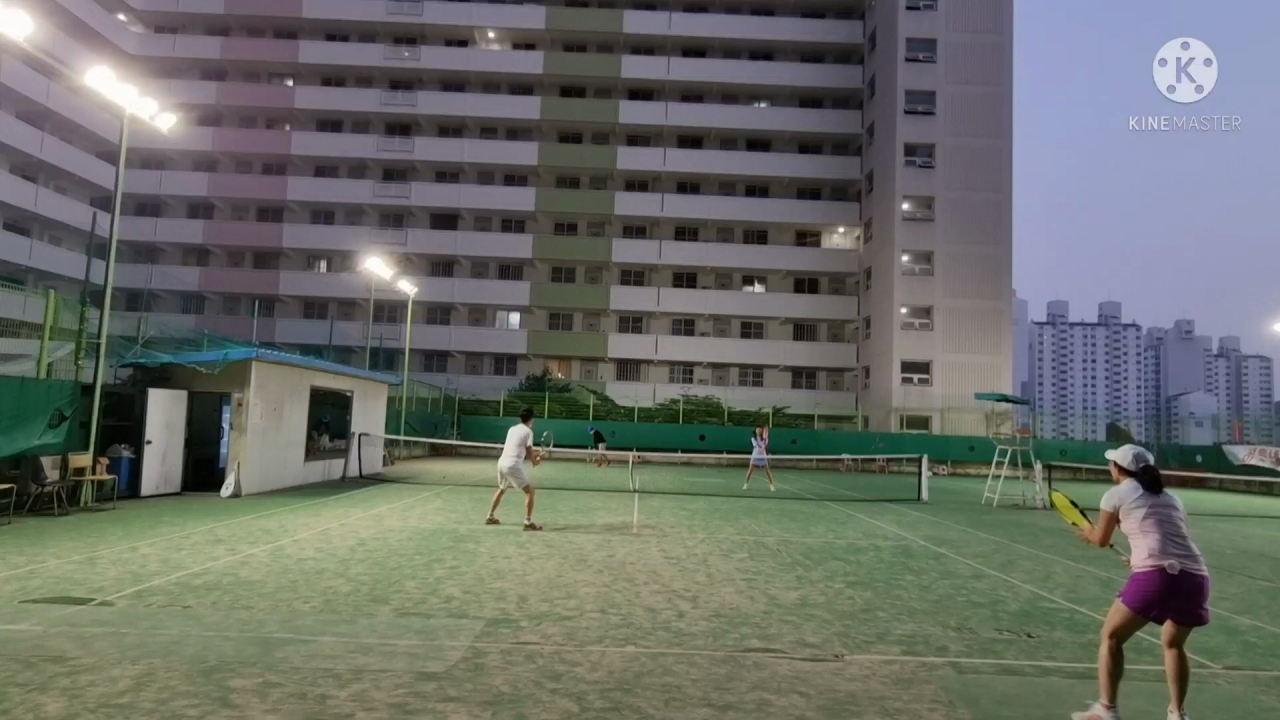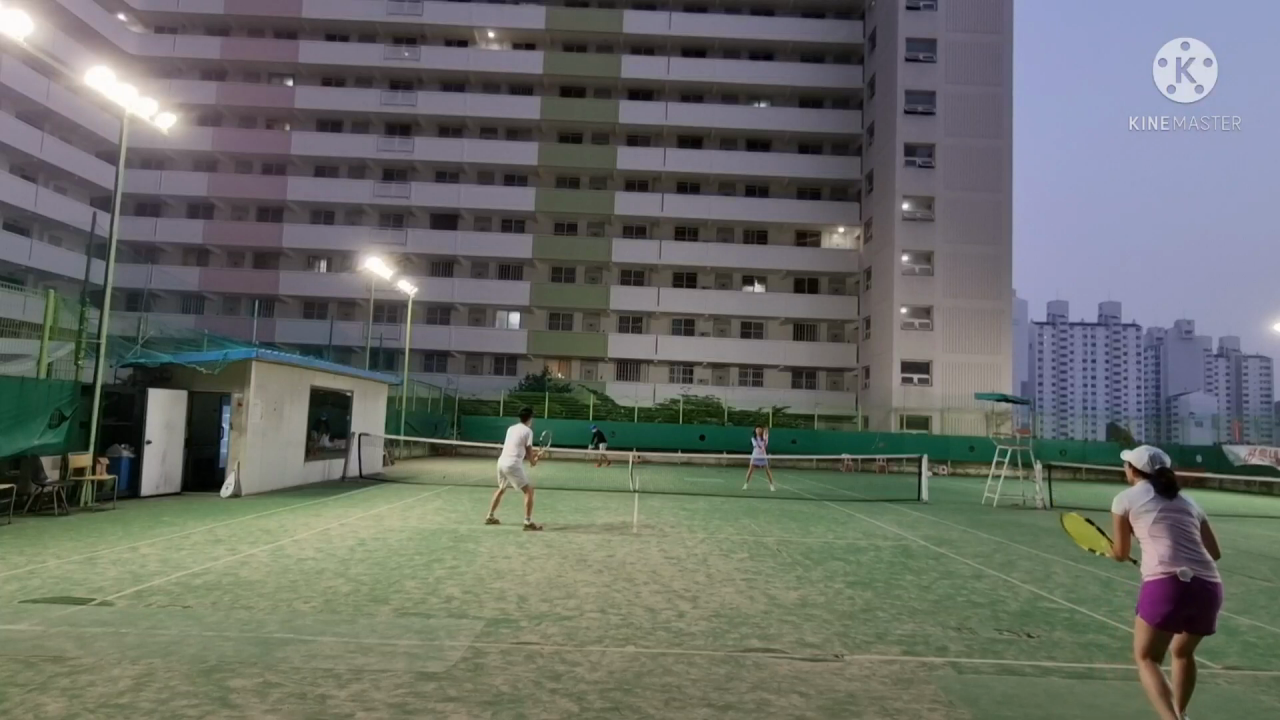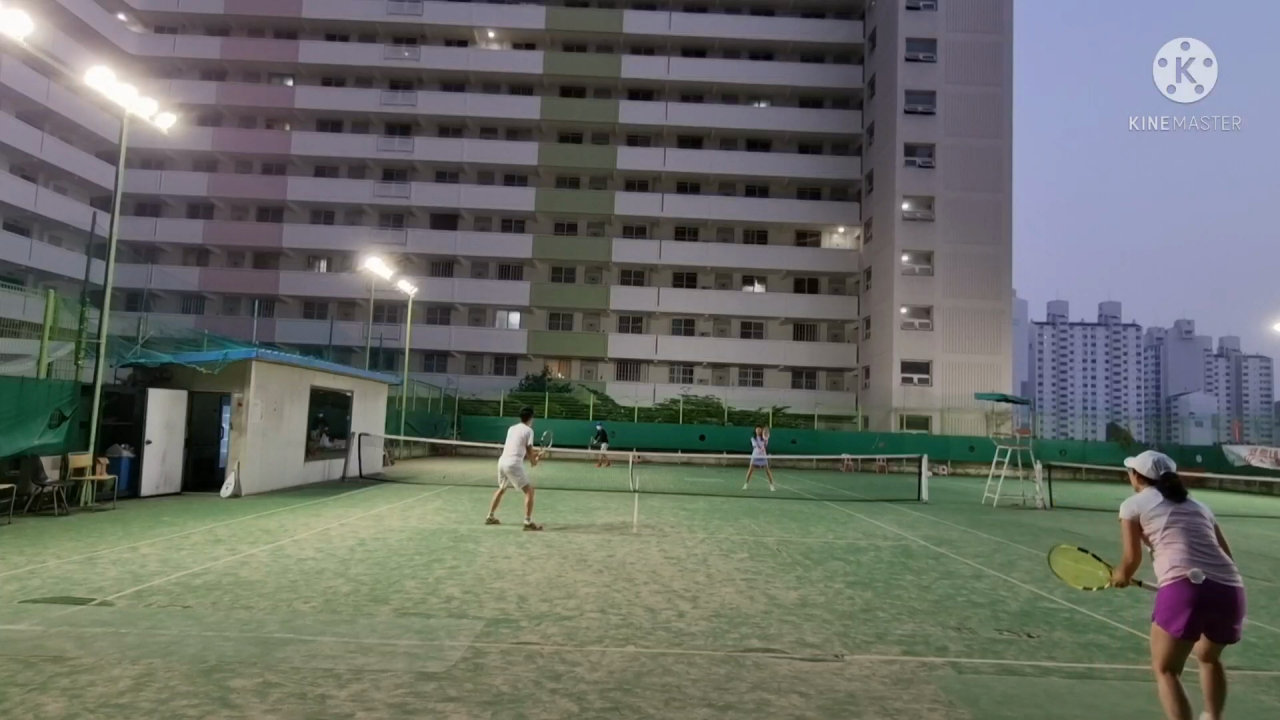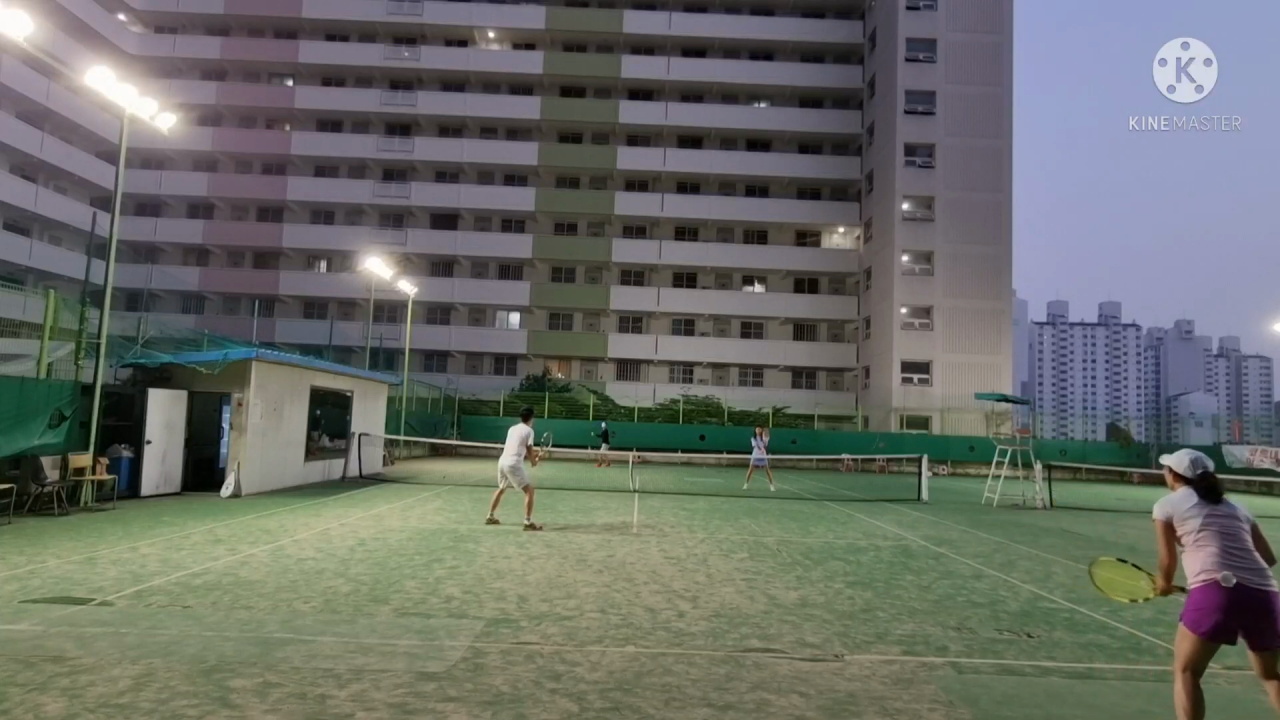
dt=0.3s
person 1, frame 1
left shoulder: (1116, 495)
right shoulder: (1171, 498)
left elbow: (1100, 539)
left wrist: (1083, 531)
left hip: (1156, 578)
right hip: (1196, 579)
left knee: (1111, 637)
right knee: (1173, 644)
person 1, frame 2
left shoulder: (1126, 498)
right shoulder: (1188, 502)
left elbow: (1121, 551)
right elbow: (1214, 552)
left wrist: (1113, 552)
left hip: (1167, 584)
right hip: (1209, 587)
left knee: (1146, 659)
right knee: (1182, 652)
person 1, frame 3
left shoulder: (1134, 505)
right shoulder: (1198, 506)
left elbow: (1132, 559)
left wrist: (1120, 576)
left hip: (1183, 591)
right hip: (1231, 592)
left knee: (1165, 671)
right knee: (1207, 658)
person 1, frame 4
left shoulder: (1167, 505)
right shoulder: (1235, 508)
left elbow: (1168, 561)
left wrist: (1163, 584)
left hip: (1214, 594)
left knee: (1185, 672)
